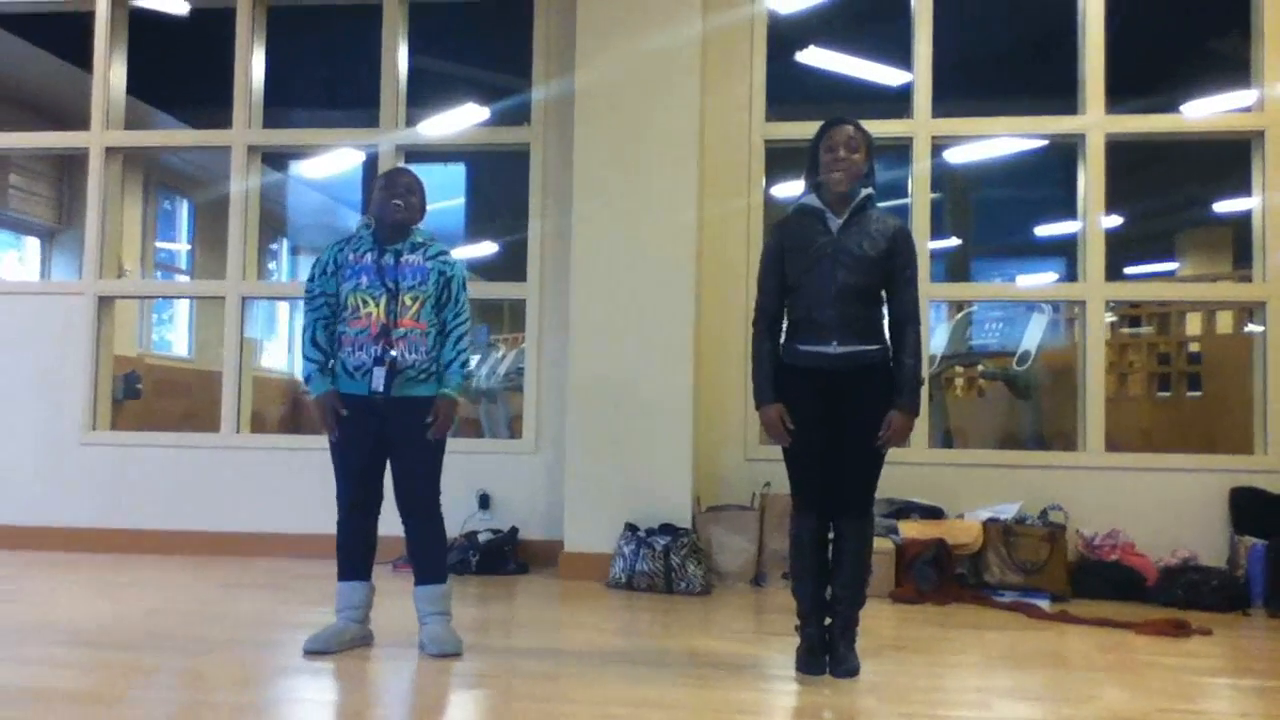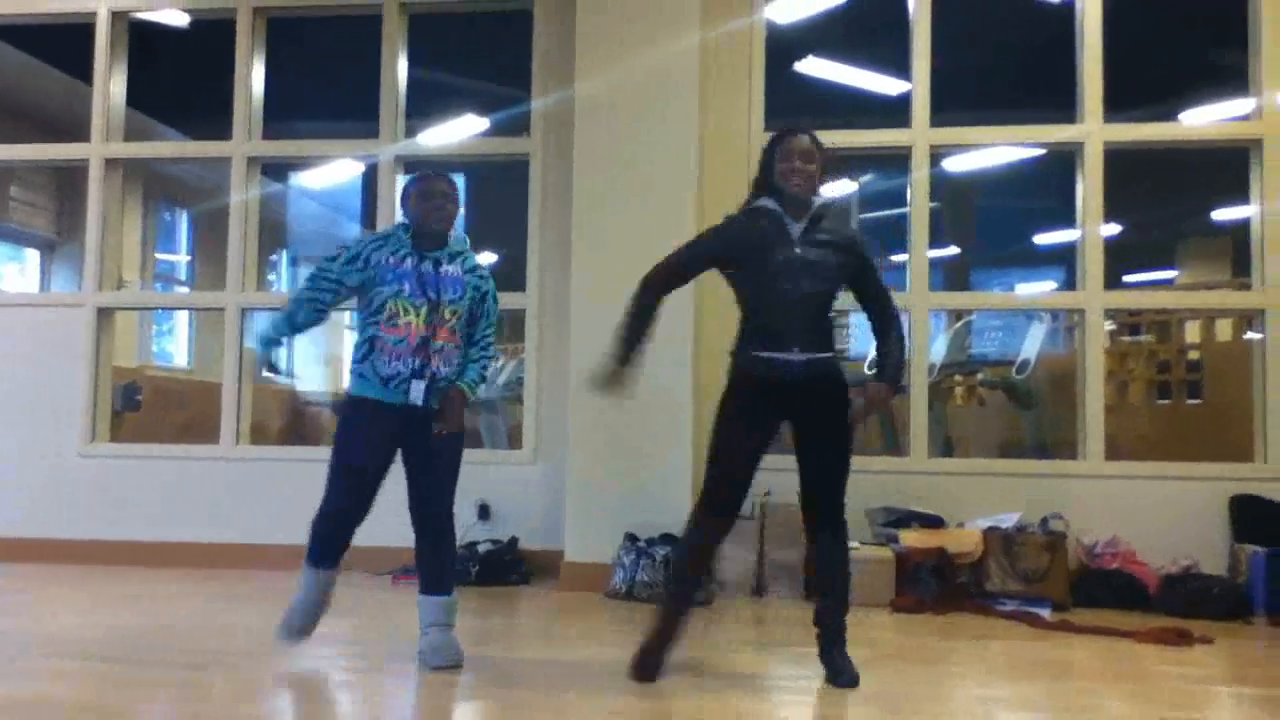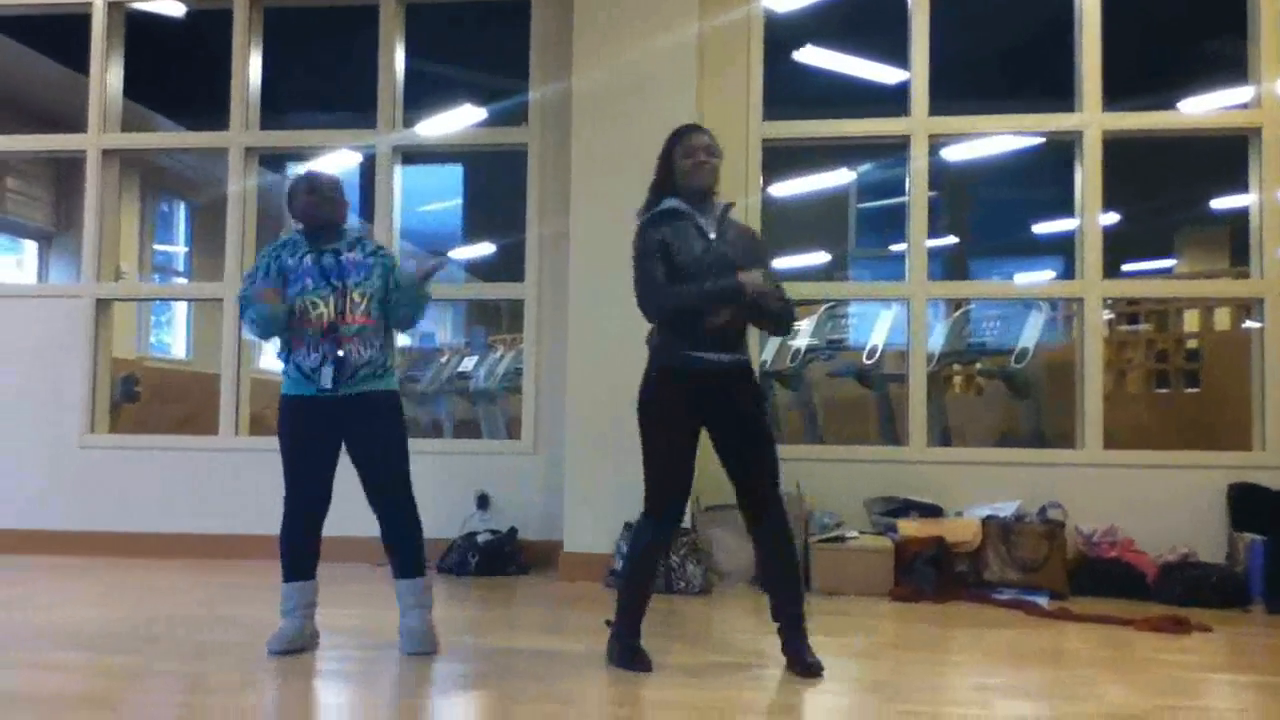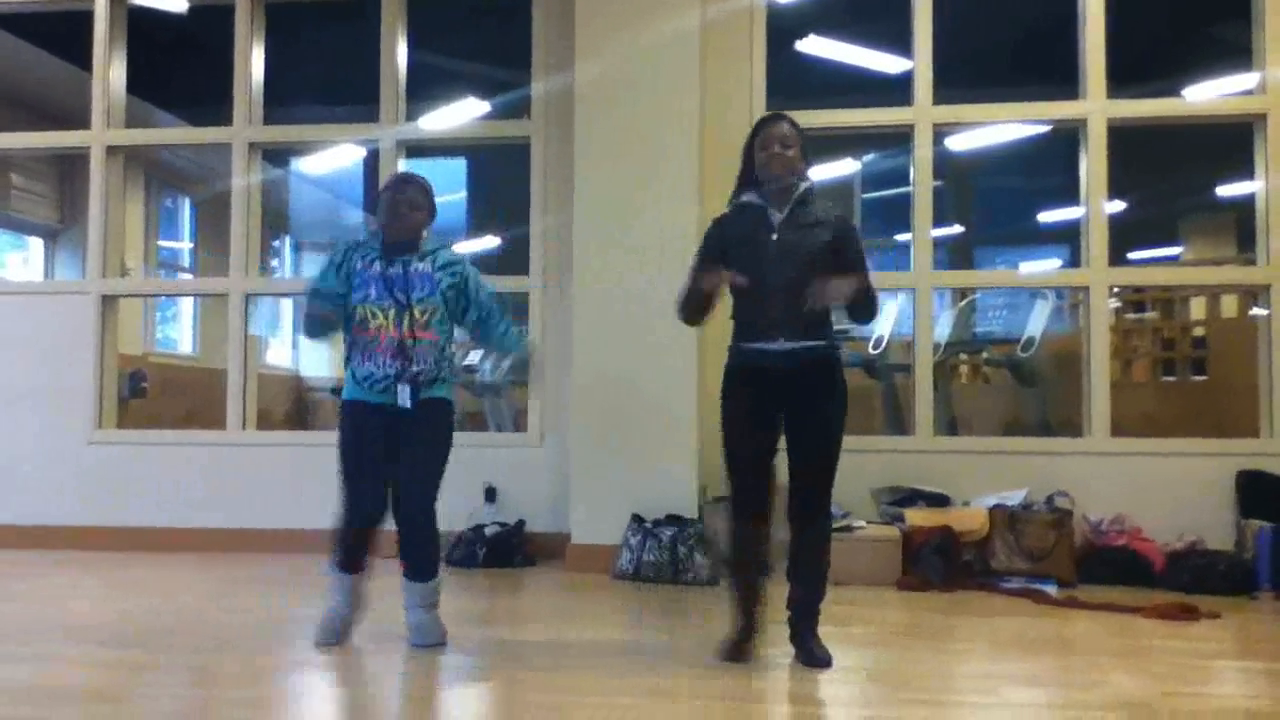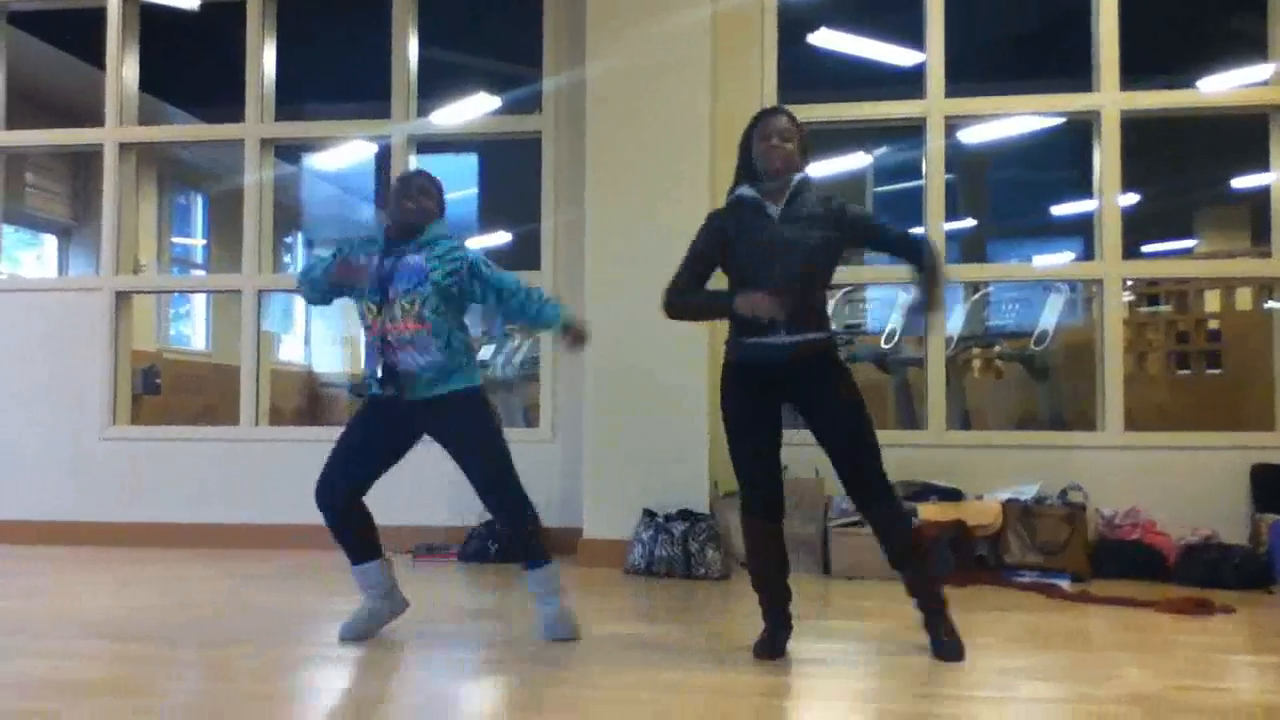
dt=1s
person 1, frame 1
left shoulder: (890, 232)
right shoulder: (787, 230)
left elbow: (906, 322)
right elbow: (766, 319)
left wrist: (906, 401)
right wrist: (765, 395)
left hip: (866, 381)
right hip: (802, 380)
left knee: (854, 509)
right knee: (809, 508)
left ankle: (844, 635)
right ankle: (810, 633)
person 1, frame 2
left shoulder: (842, 241)
right shoulder: (741, 232)
left elbow: (884, 314)
right elbow: (657, 281)
left wrist: (889, 374)
right wrist: (624, 356)
left hip: (819, 388)
right hip: (754, 381)
left knee: (826, 517)
right knee: (717, 506)
left ankle: (833, 645)
right ankle: (664, 631)
person 1, frame 3
left shoulder: (743, 237)
right shoulder: (657, 231)
left elbow: (782, 319)
right elbow: (655, 304)
left wrist: (749, 302)
right wrist: (731, 288)
left hip: (734, 379)
right hip: (674, 382)
left knee: (765, 505)
right knee: (664, 510)
left ankle: (793, 637)
right ankle: (624, 633)
person 1, frame 4
left shoulder: (832, 226)
right shoulder: (729, 228)
left elbow: (866, 311)
right elbow: (689, 312)
left wrist: (851, 289)
right wrist: (706, 288)
left hip: (816, 374)
right hip: (749, 374)
left knee: (812, 503)
right knee: (750, 501)
left ankle: (805, 629)
right ankle: (746, 621)
person 1, frame 5
left shoulder: (830, 214)
right shoulder: (725, 222)
left elbow: (910, 245)
right elbow: (677, 300)
left wrist: (929, 286)
right wrist: (733, 301)
left hip: (815, 363)
right hip: (748, 372)
left knee: (870, 485)
right knee: (761, 500)
left ankle: (934, 614)
right ankle: (776, 621)
person 2, frame 1
left shoulder: (441, 262)
right shoulder: (339, 256)
left elbow: (458, 330)
right elbow: (317, 322)
left wrist: (450, 391)
right wrist: (319, 384)
left hip: (417, 400)
right hip: (353, 400)
left knee: (421, 506)
right knee: (355, 506)
left ankle: (435, 619)
right ankle: (352, 618)
person 2, frame 2
left shoulder: (473, 273)
right shoulder: (372, 253)
left elbow: (483, 340)
right elbow: (319, 291)
left wrist: (462, 389)
right wrist: (273, 336)
left hip: (437, 410)
right hip: (373, 401)
left knee: (433, 516)
right knee: (345, 502)
left ankle: (437, 629)
right ankle: (314, 588)
person 2, frame 3
left shoulder: (373, 254)
right shoulder: (278, 258)
left elbow: (404, 317)
right elbow: (258, 321)
left wrist: (414, 289)
right wrist: (269, 309)
left hip: (372, 392)
right hip: (305, 397)
left knee: (394, 499)
right knee: (304, 505)
left ankle: (416, 613)
right ankle: (298, 618)
person 2, frame 4
left shoulder: (453, 267)
right shoulder: (354, 262)
left elbow: (488, 320)
right elbow: (320, 309)
left wrist: (520, 347)
right wrist: (320, 317)
left hip: (429, 404)
right hip: (367, 404)
left knee: (415, 507)
right knee: (363, 506)
left ankle: (422, 608)
right ankle: (345, 597)
person 2, frame 5
left shoulder: (453, 255)
right shoulder: (363, 253)
left elbow: (509, 292)
right elbow: (313, 285)
left wrist: (558, 318)
right wrist: (334, 272)
left hip: (453, 396)
right hip: (389, 399)
left knee: (504, 494)
right knee: (333, 491)
left ankle: (548, 596)
right ankle: (381, 596)
